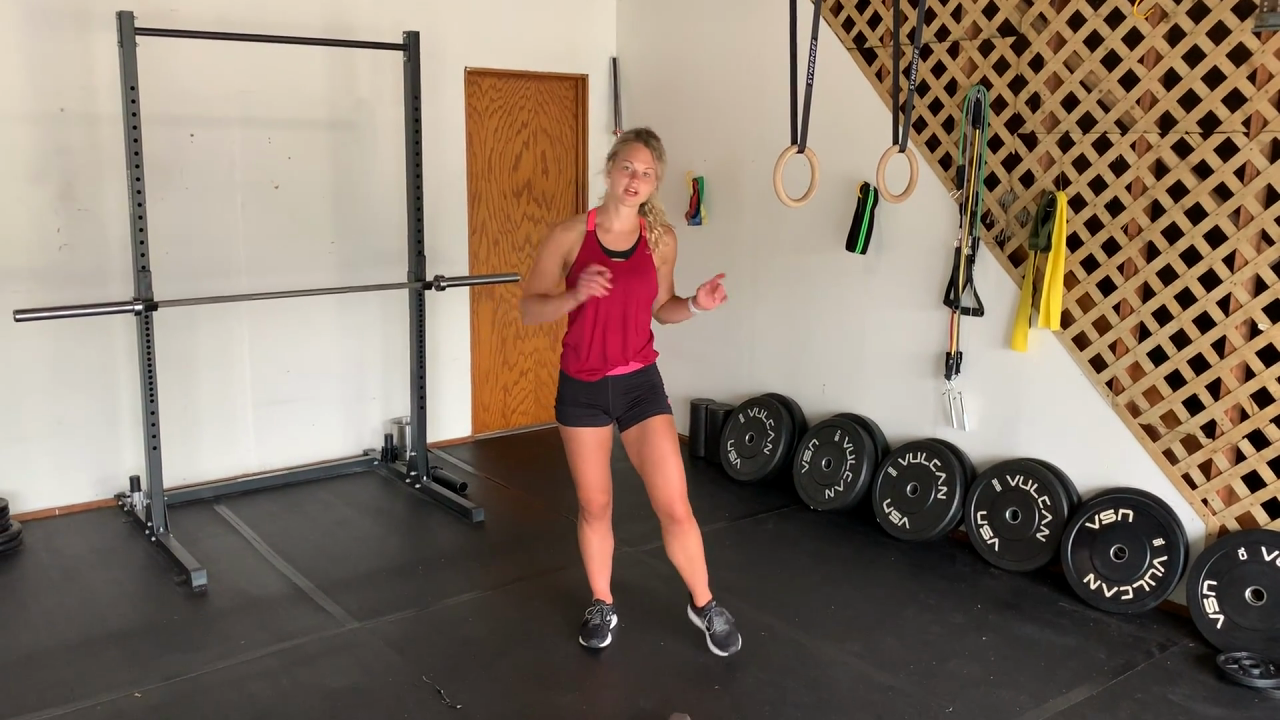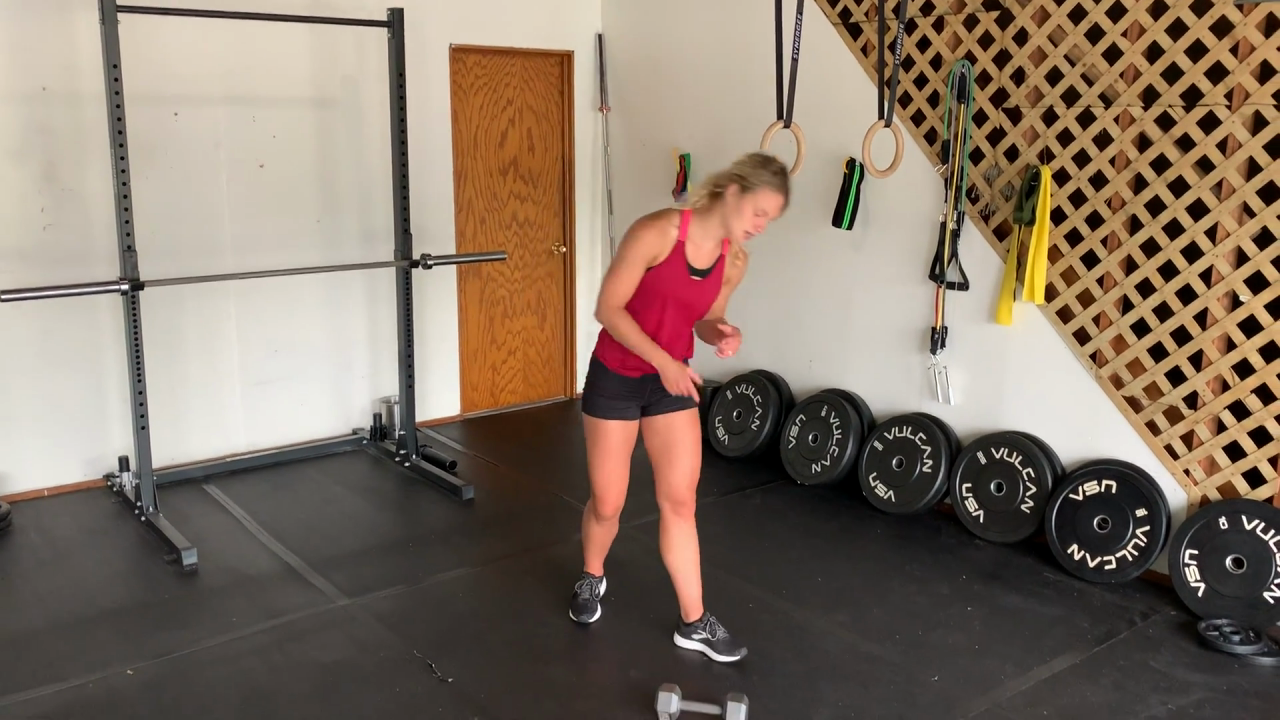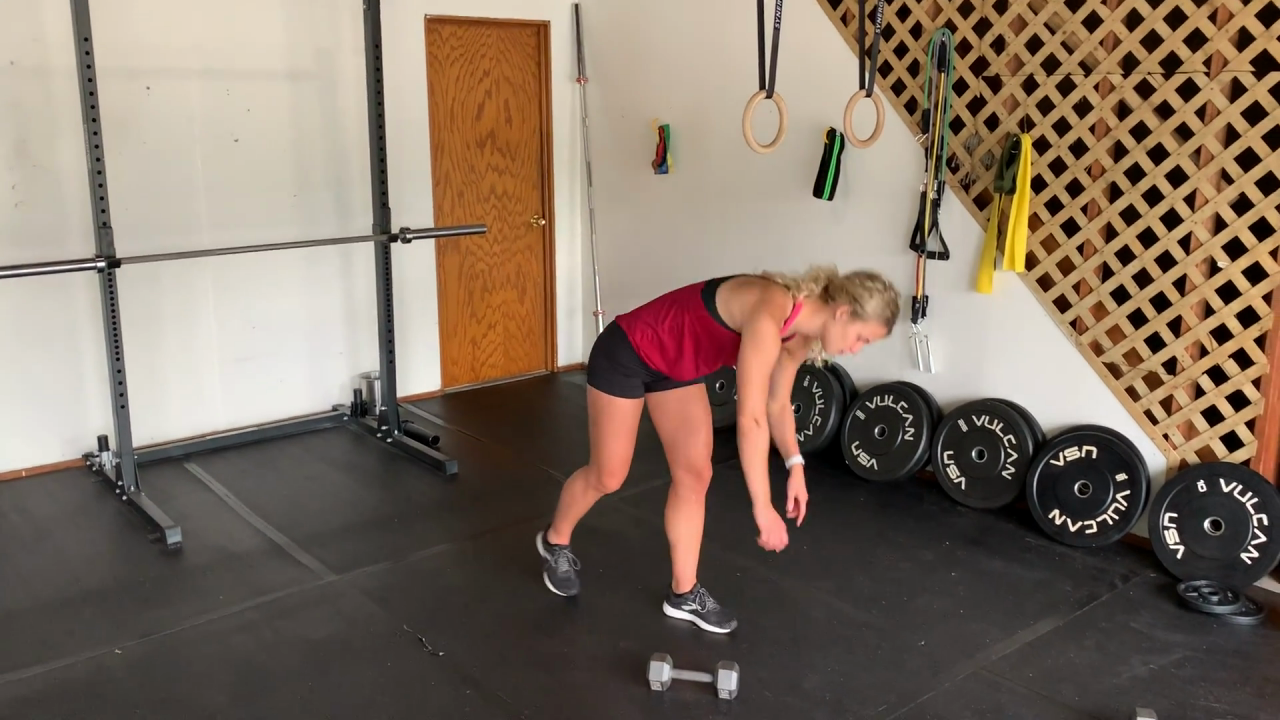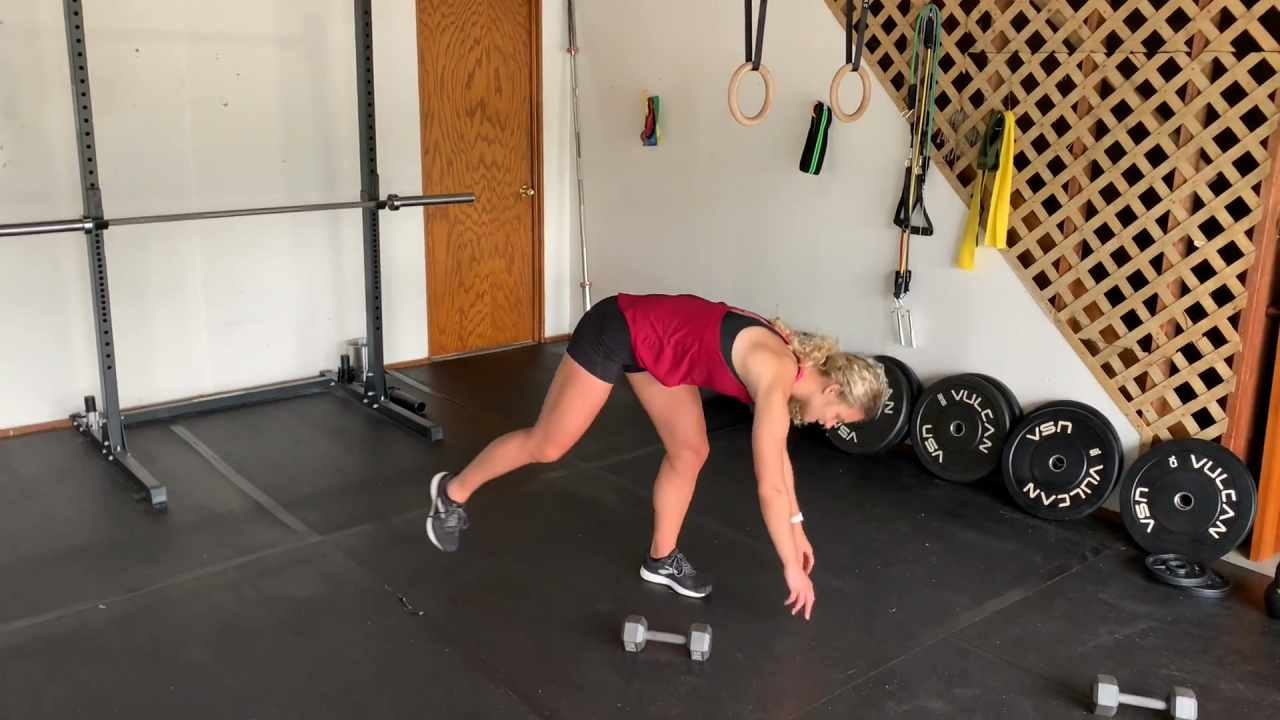
dt=0.5s
person 1, frame 1
left shoulder: (661, 239)
right shoulder: (569, 234)
right elbow: (529, 309)
left wrist: (695, 303)
right wrist: (575, 295)
left hip: (640, 384)
right hip: (582, 388)
left knee: (673, 505)
right knee: (594, 506)
left ankle: (705, 604)
right ankle: (601, 604)
person 1, frame 2
left shoulder: (735, 260)
right shoulder: (656, 231)
right elbow: (608, 308)
left wrist: (721, 333)
right wrist: (662, 361)
left hip: (672, 379)
right hip: (615, 378)
left knee: (679, 501)
right knee: (607, 502)
left ankle: (694, 621)
right ankle: (591, 578)
person 1, frame 3
left shoulder: (802, 329)
right shoulder: (770, 313)
left elbow: (778, 404)
right elbow: (751, 421)
left wrist: (795, 466)
right wrist: (763, 508)
left hip: (676, 363)
right hip: (626, 352)
left knee: (695, 472)
right knee: (607, 475)
left ankle: (684, 593)
right ankle: (555, 541)
person 1, frame 4
left shoulder: (793, 367)
right shoulder: (778, 377)
left elbow: (778, 457)
right elbow: (769, 487)
left wrist: (796, 526)
right wrist: (793, 568)
left hip: (648, 342)
right hip: (616, 333)
left knee: (691, 450)
right knee: (547, 445)
left ankle: (661, 559)
right ankle: (454, 492)
